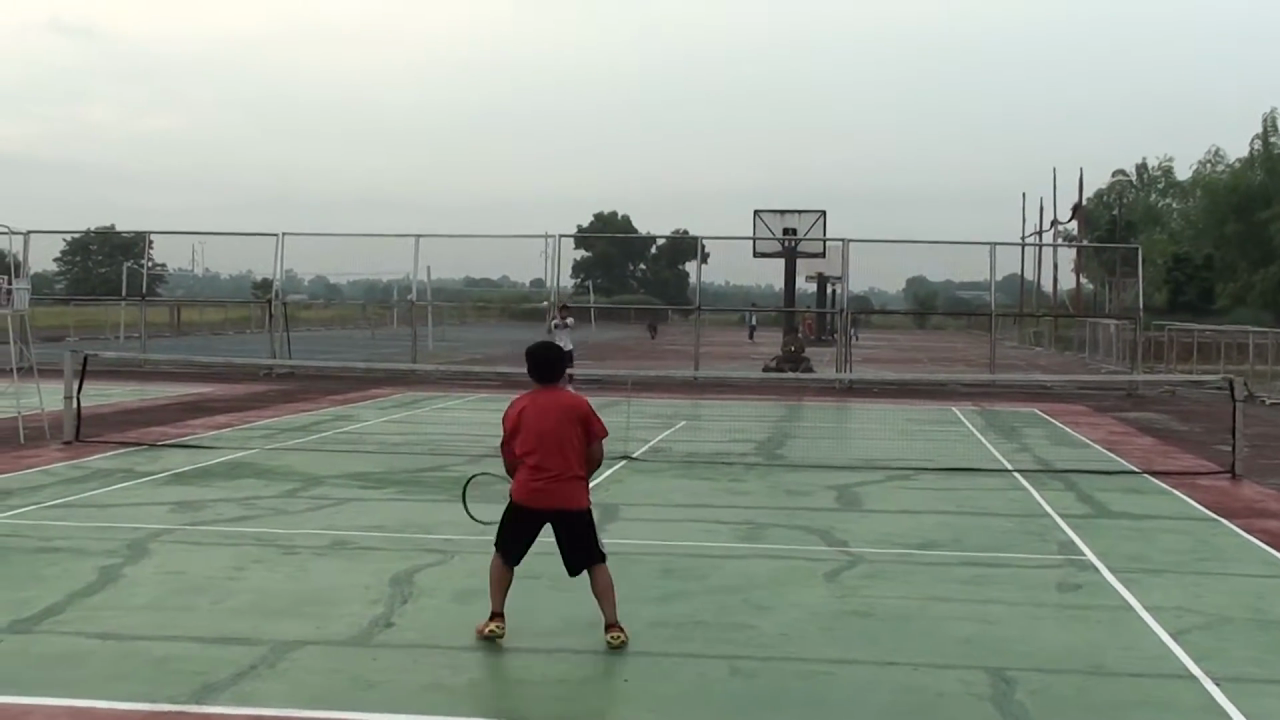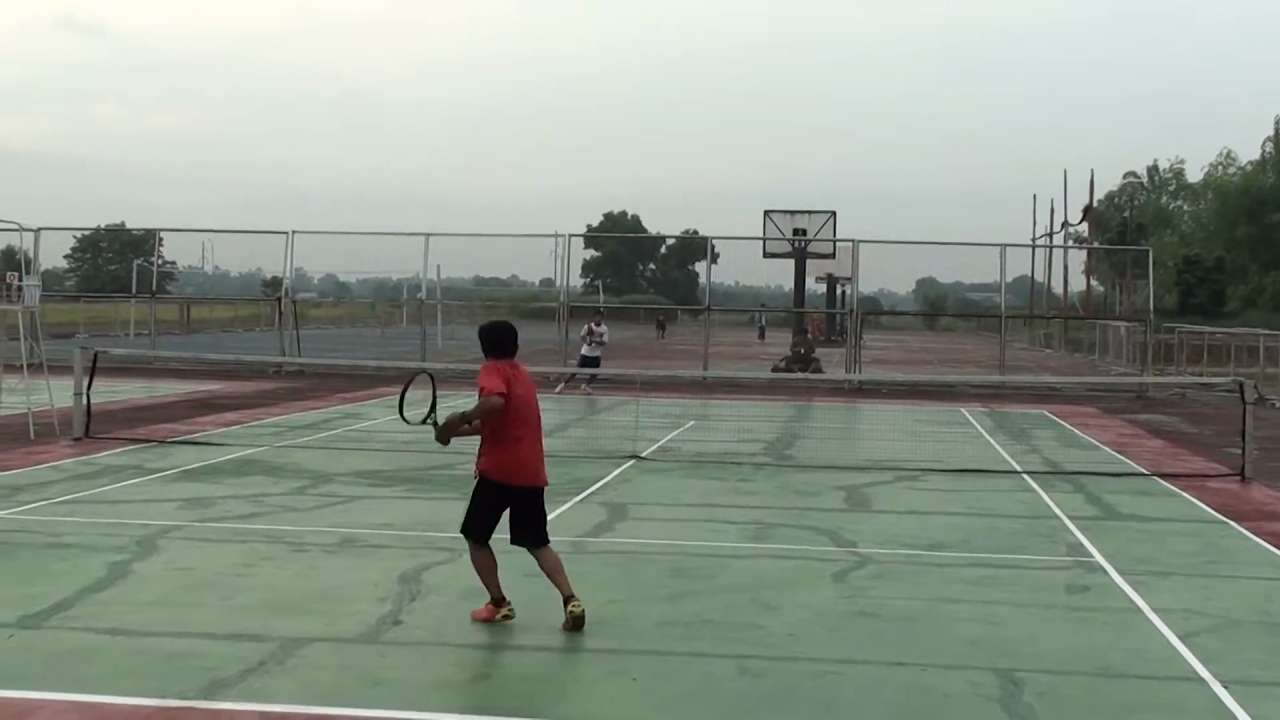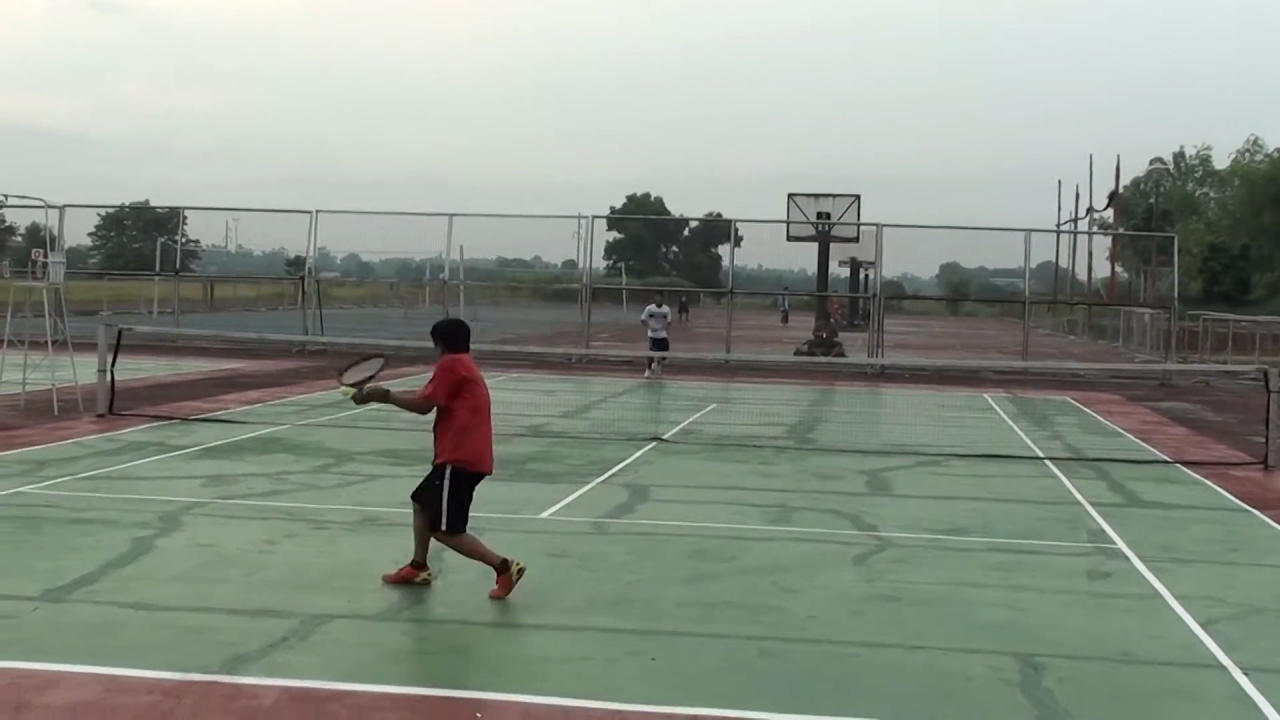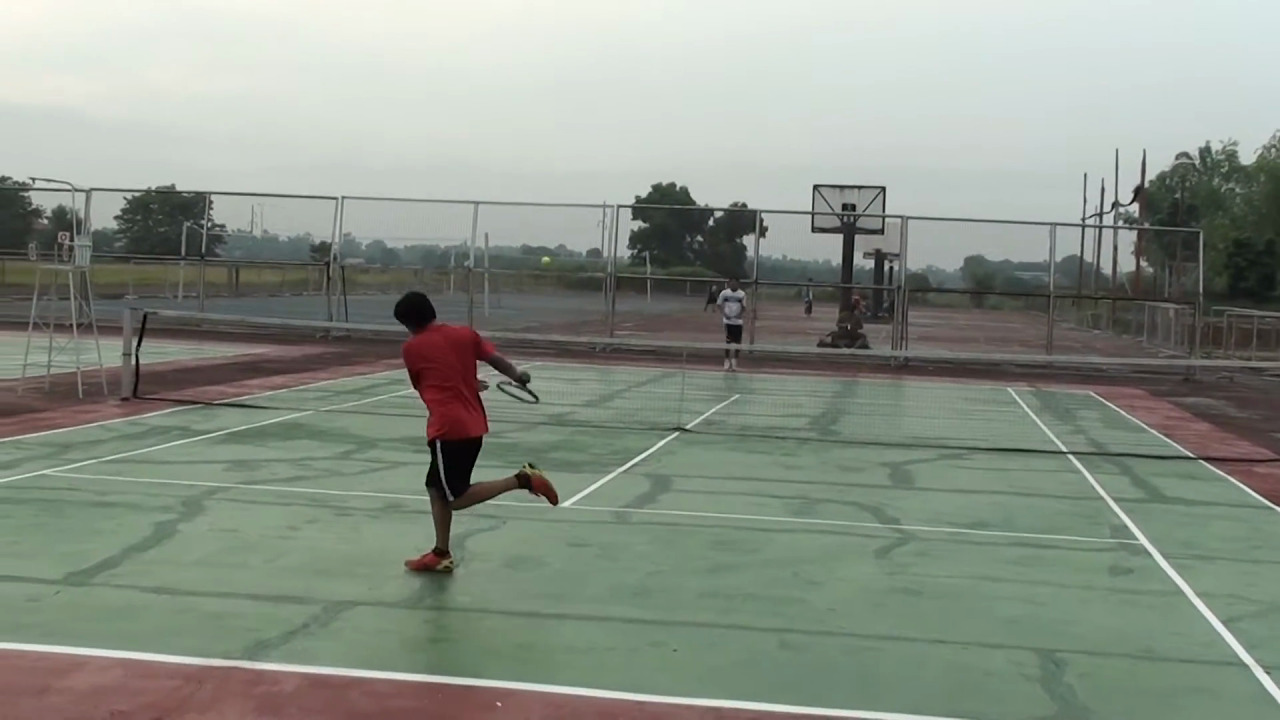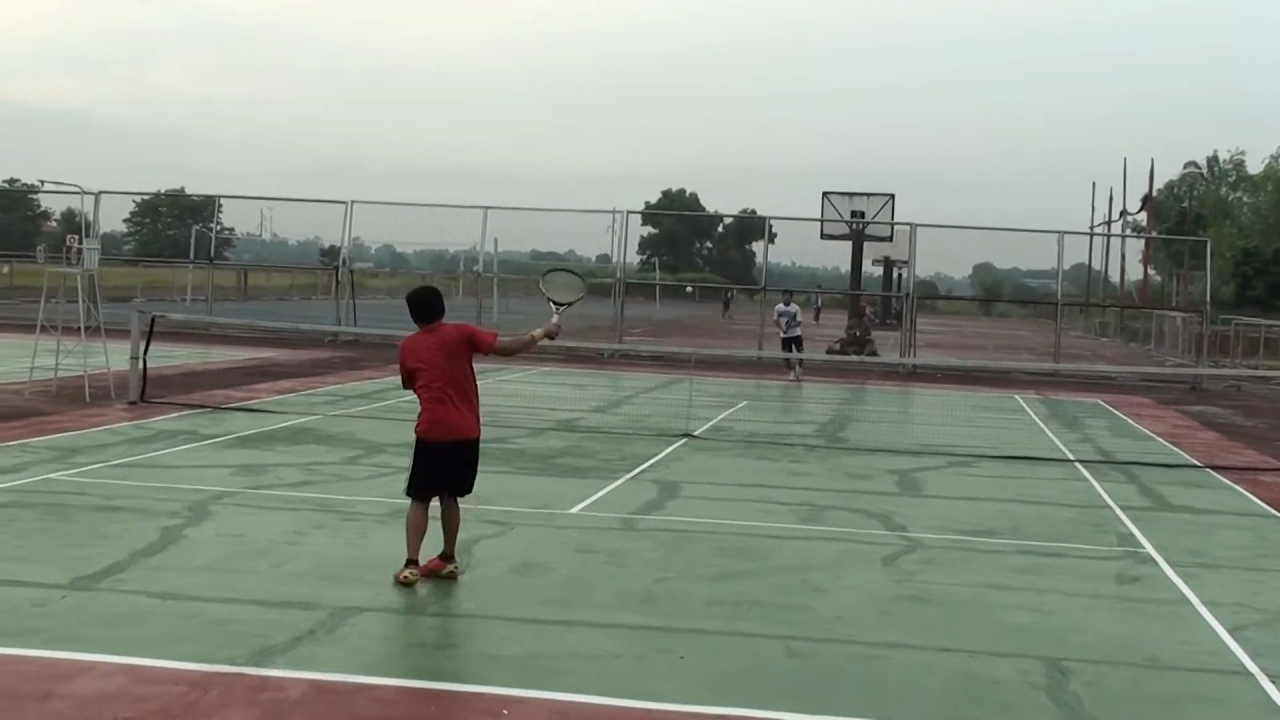
dt=0.4s
person 1, frame 1
left shoulder: (517, 407)
right shoulder: (579, 405)
left elbow: (509, 460)
right elbow: (596, 455)
left hip: (526, 496)
right hip: (571, 497)
left knee: (503, 555)
right knee: (595, 561)
left ankle: (496, 620)
right ankle: (612, 627)
person 1, frame 2
left shoulder: (493, 371)
right shoulder: (523, 376)
left elbow: (494, 403)
left wrist: (457, 420)
right wrist: (462, 429)
left hip: (497, 472)
right hip: (533, 474)
left knee: (475, 538)
right knee: (538, 544)
left ankle: (498, 603)
right ankle: (570, 601)
person 1, frame 3
left shoulder: (449, 365)
right shoulder: (465, 366)
left elbow: (424, 404)
right elbow: (427, 402)
left wrist: (383, 394)
right wrist: (385, 395)
left hip: (460, 459)
right hip: (472, 457)
left knee: (445, 530)
right knee: (422, 501)
left ankle: (504, 567)
right ankle: (418, 567)
person 1, frame 4
left shoulder: (411, 348)
right shoulder: (465, 334)
right elbow: (496, 359)
right wrist: (517, 374)
left hip: (449, 429)
right hip: (473, 426)
left knee: (456, 498)
right knee: (437, 487)
left ankle: (522, 479)
right ankle: (441, 554)
person 1, frame 5
left shoulder: (408, 347)
right shoulder: (462, 334)
right elbow: (505, 347)
right wrist: (541, 332)
left hip: (432, 431)
right hip: (467, 431)
left knee: (419, 499)
right knee: (449, 495)
left ankle: (411, 565)
right ankle: (447, 559)
